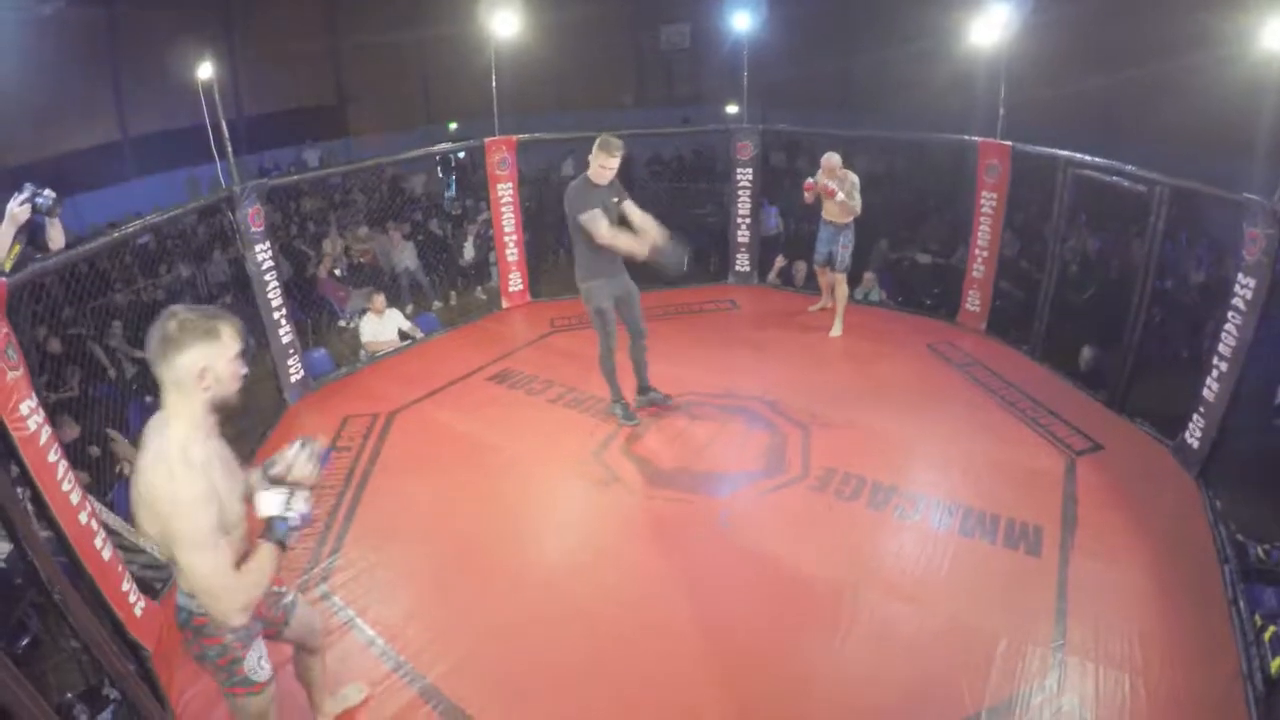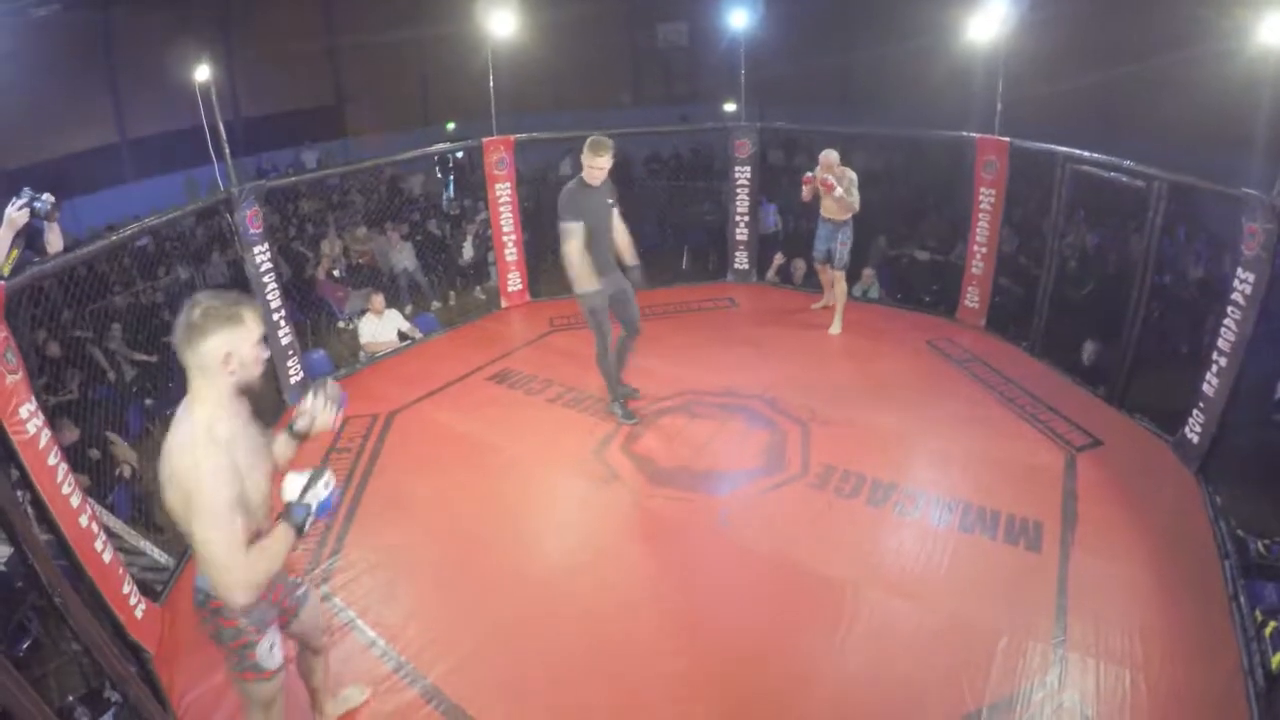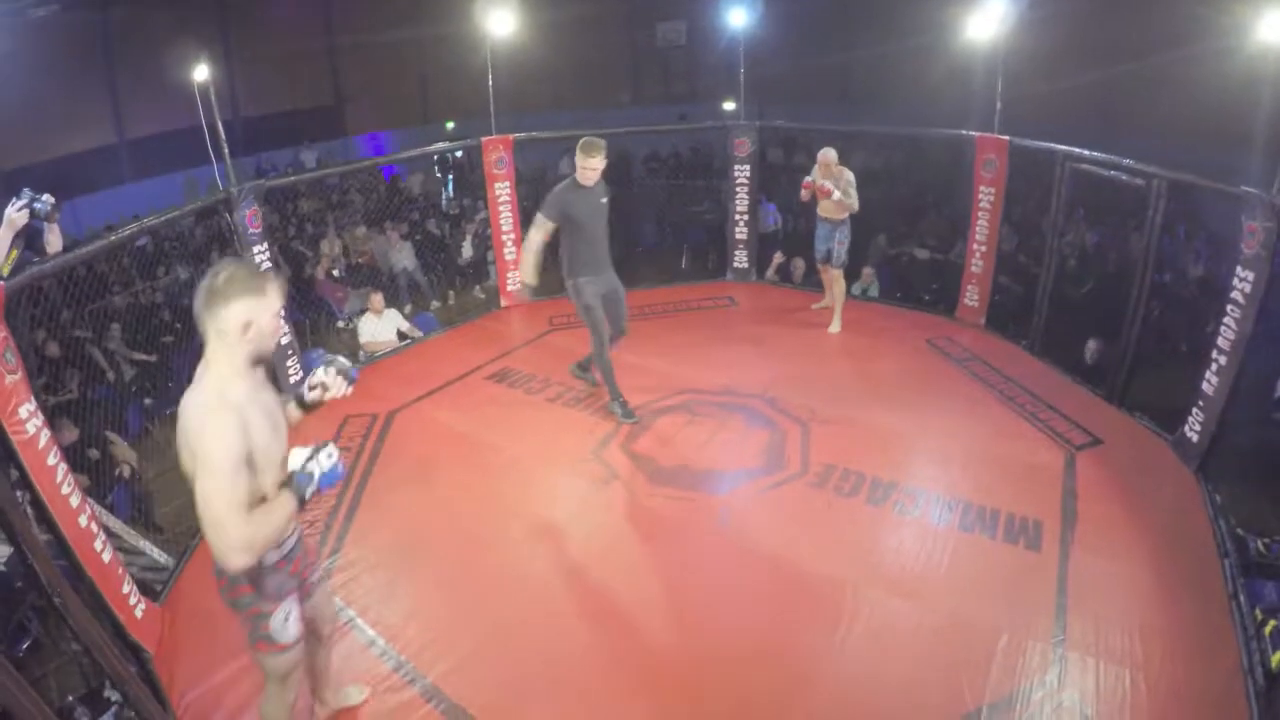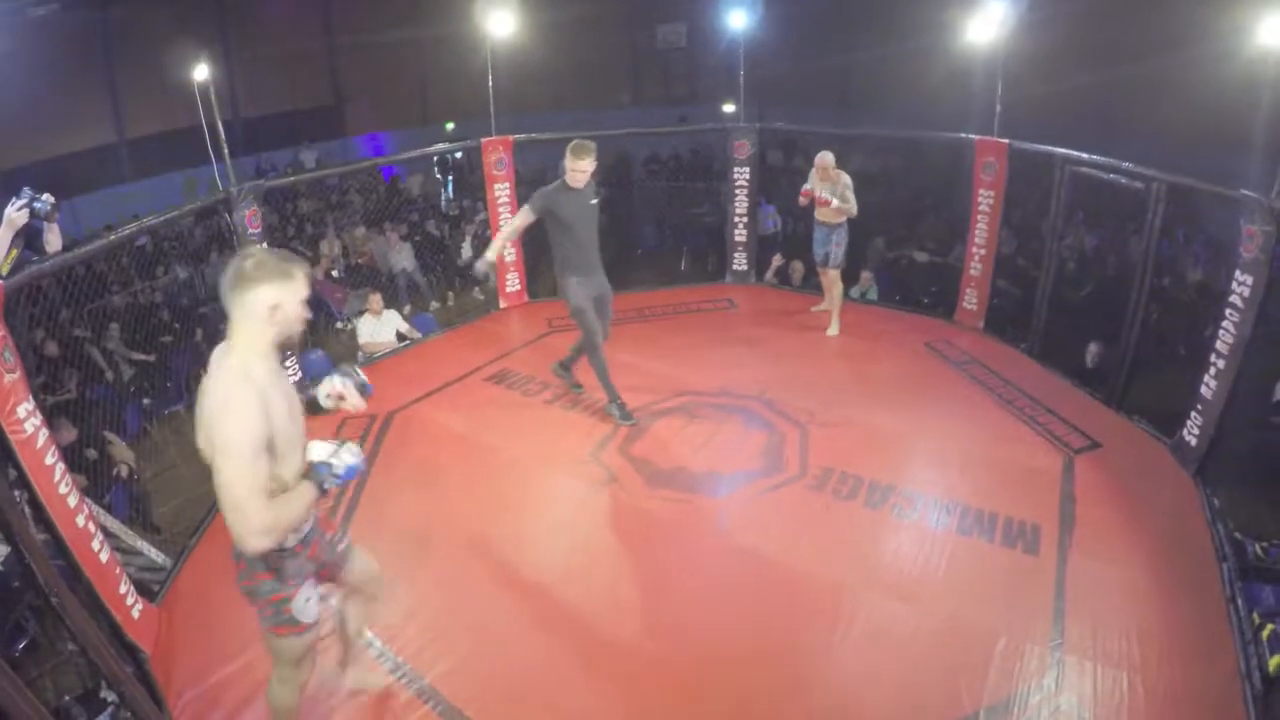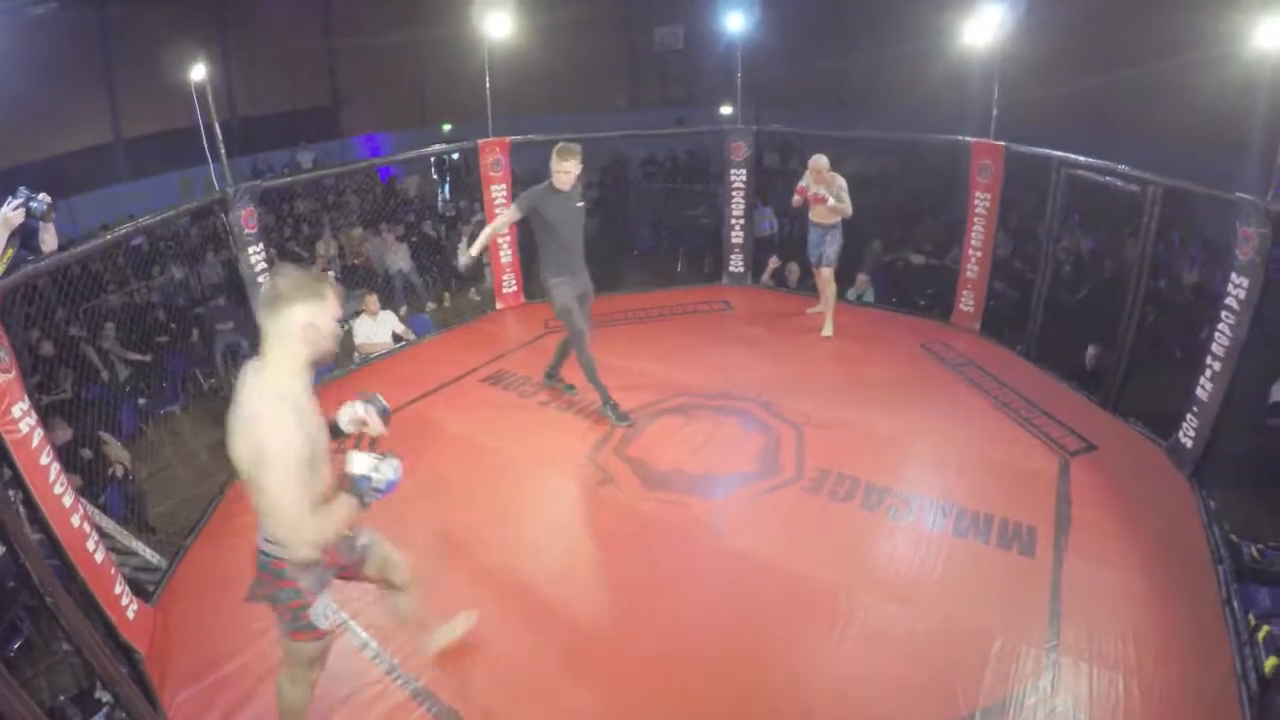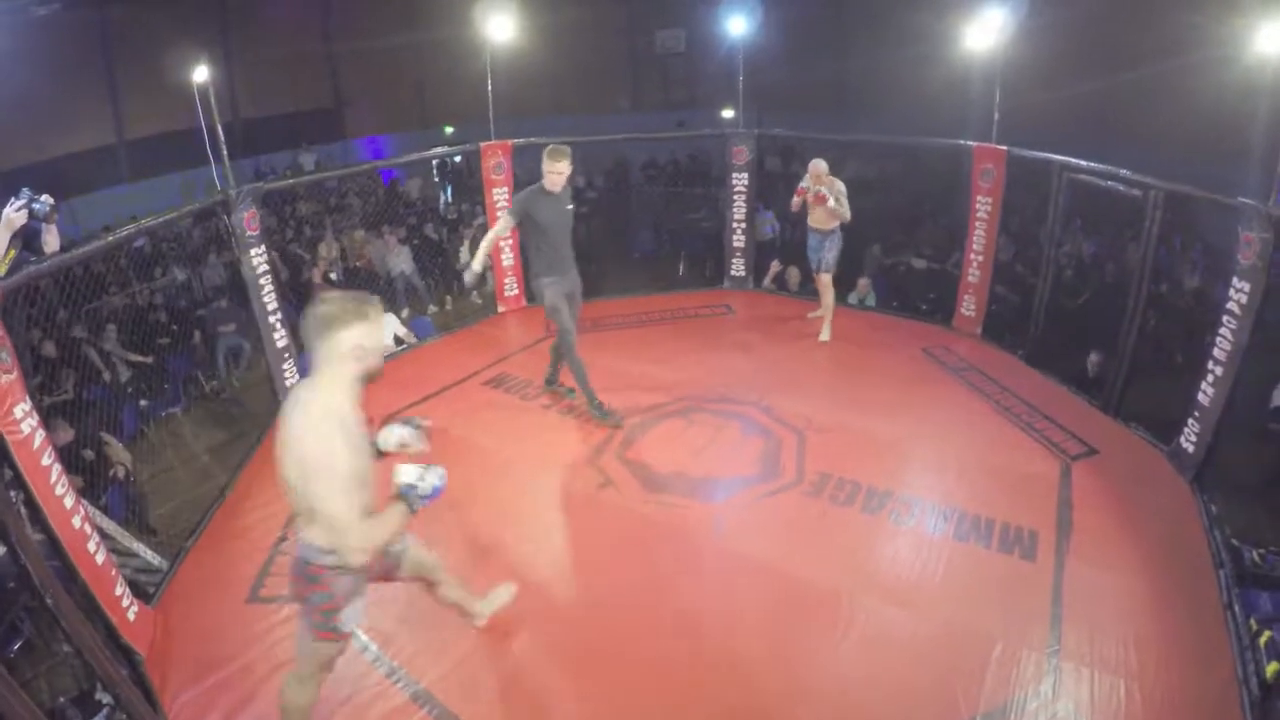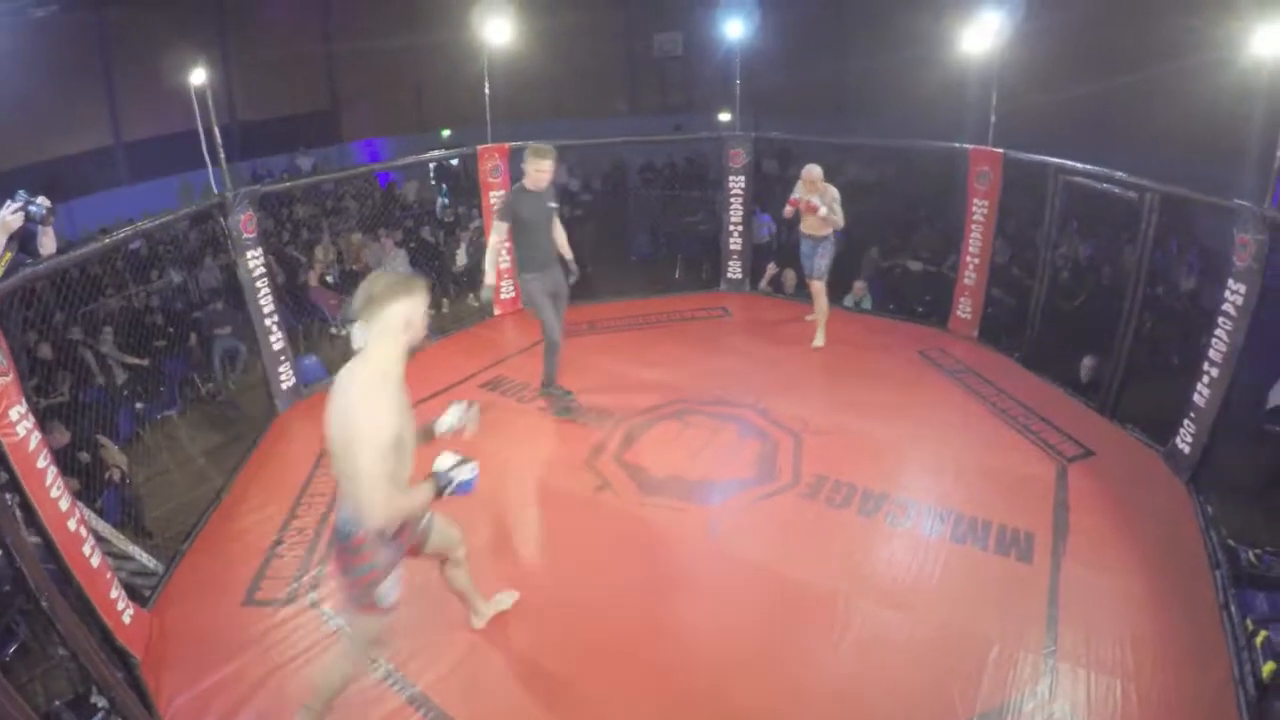
dt=0.1s
person 1, frame 1
left shoulder: (181, 424)
right shoulder: (180, 482)
right elbow: (232, 606)
left wrist: (274, 473)
right wrist: (277, 530)
left hip: (236, 589)
right hip: (220, 622)
left knee: (311, 630)
person 1, frame 2
left shoulder: (227, 404)
right shoulder: (203, 457)
right elbow: (238, 586)
left wrist: (298, 431)
right wrist: (297, 518)
left hip: (262, 580)
right hip: (237, 604)
left knee: (314, 634)
person 1, frame 3
left shoulder: (243, 372)
right shoulder: (214, 420)
right elbow: (235, 549)
left wrist: (304, 399)
right wrist: (302, 485)
left hip: (286, 546)
right hip: (259, 571)
left knee: (324, 621)
right knee: (283, 681)
person 1, frame 4
left shoulder: (240, 355)
right shoulder: (234, 403)
right elbow: (256, 532)
left wrist: (318, 399)
right wrist: (321, 477)
left hip: (301, 531)
right hip: (274, 553)
left knee: (365, 577)
right knee: (294, 667)
left ankle: (352, 669)
person 1, frame 5
left shoulder: (265, 372)
right shoulder: (273, 424)
right elbow: (302, 542)
left wrist: (337, 425)
right wrist: (360, 490)
left hip: (322, 542)
right hip: (294, 567)
left knee: (399, 567)
right knee: (304, 668)
left ankle: (427, 638)
person 1, frame 6
left shoulder: (312, 394)
right shoulder: (327, 435)
right elbow: (355, 547)
left wrist: (377, 444)
right wrist: (407, 500)
left hip: (354, 549)
right hip: (331, 570)
left knee: (433, 568)
right knee: (313, 670)
left ankle: (477, 611)
person 1, frame 7
left shoulder: (367, 371)
right shoulder: (374, 401)
right elbow: (380, 510)
left wrist: (435, 427)
right wrist: (438, 485)
left hip: (388, 520)
right hip: (371, 539)
left knee: (453, 543)
right knee: (358, 650)
left ankle: (479, 610)
person 2, frame 1
left shoulder: (613, 186)
right shoulder: (577, 192)
left elbow: (636, 216)
right elbow: (604, 235)
left wrist: (658, 236)
right wrist: (644, 248)
left hip: (618, 274)
right hip: (594, 280)
left knee: (638, 332)
right knee: (608, 344)
left ankle: (644, 390)
right ankle: (617, 400)
person 2, frame 2
left shoulder: (608, 188)
right shoulder: (570, 195)
right elbow: (573, 247)
left wrist: (633, 264)
right wrist: (587, 286)
left hip: (613, 273)
right hip: (590, 280)
left knee: (634, 329)
right knee: (605, 342)
left ankle: (616, 376)
right ankle: (616, 399)
person 2, frame 3
left shoulder: (601, 187)
right shoulder: (561, 195)
right elbow: (535, 237)
right wrist: (527, 278)
left hip: (605, 272)
right hip: (583, 279)
left knee: (619, 330)
right knee: (601, 339)
left ankle: (583, 367)
right ankle: (616, 399)
person 2, frame 4
left shoulder: (590, 188)
right shoulder: (550, 196)
right elbow: (515, 225)
right wrist: (489, 258)
left hip: (598, 274)
right hip: (574, 279)
left knee: (600, 335)
right knee: (595, 340)
left ankle: (564, 366)
right ankle: (614, 401)
person 2, frame 5
left shoulder: (577, 190)
right shoulder: (536, 196)
right elbow: (501, 222)
right wrist: (473, 252)
left hip: (581, 274)
right hip: (558, 280)
left knee: (576, 334)
right knee: (582, 338)
left ankle: (552, 373)
right ankle: (607, 401)
person 2, frame 6
left shoulder: (566, 193)
right shoulder: (527, 199)
right elbow: (496, 232)
right wrist: (476, 265)
left hip: (569, 274)
right hip: (546, 280)
left knee: (566, 334)
right knee: (570, 338)
left ankle: (552, 379)
right ankle: (593, 402)
person 2, frame 7
left shoulder: (548, 192)
right shoulder: (512, 200)
right elbow: (495, 242)
left wrist: (570, 260)
right wrist: (490, 280)
left hip: (555, 272)
right hip: (531, 277)
left knee: (554, 332)
right knee: (554, 336)
left ankle: (549, 382)
right ankle: (554, 392)
person 3, frame 1
left shoulder: (851, 180)
right shoulder: (821, 174)
left elbow: (856, 211)
right elbow: (809, 200)
left wrist: (838, 195)
right wrist: (808, 191)
left hip: (843, 230)
right hip: (825, 226)
left knee: (840, 277)
right knee: (820, 267)
left ankle: (838, 322)
right ankle: (826, 299)
person 3, frame 2
left shoulder: (849, 176)
right shoulder: (819, 171)
left elbow: (855, 207)
right elbow: (806, 198)
left wrist: (836, 190)
right wrist: (807, 186)
left hip: (842, 227)
right hip: (823, 223)
left knee: (838, 274)
right knee: (820, 265)
left ankle: (838, 320)
right ankle: (828, 298)
person 3, frame 3
left shoulder: (846, 176)
right shoulder: (817, 170)
left elbow: (854, 207)
right elbow: (805, 198)
left wrist: (835, 194)
right wrist: (806, 189)
left hip: (839, 226)
right hip: (822, 223)
left knee: (837, 273)
right knee: (822, 266)
left ankle: (837, 318)
right ankle: (829, 299)
person 3, frame 4
left shoulder: (843, 180)
right shoulder: (814, 174)
left elbow: (853, 211)
right elbow: (802, 203)
left wrist: (834, 203)
right wrist: (804, 196)
left hip: (837, 229)
right hip: (819, 226)
left knee: (833, 274)
right knee: (821, 269)
left ankle: (835, 320)
right ankle: (828, 302)
person 3, frame 5
left shoulder: (838, 182)
right shoulder: (808, 176)
left elbow: (848, 212)
right elbow: (796, 204)
left wrist: (829, 201)
right wrist: (798, 195)
left hip: (831, 231)
right hip: (813, 227)
left knee: (827, 273)
right knee: (817, 270)
left ankle: (829, 321)
right ankle: (823, 304)
person 3, frame 6
left shoulder: (837, 186)
right shoulder: (807, 180)
left elbow: (846, 217)
right elbow: (794, 207)
left wrist: (829, 202)
right wrist: (798, 196)
left hip: (831, 236)
right hip: (812, 233)
left knee: (825, 278)
right knee: (818, 275)
left ankle: (826, 327)
right ankle: (824, 309)
person 3, frame 7
left shoulder: (831, 193)
right shoulder: (800, 187)
left elbow: (839, 224)
right elbow: (787, 215)
left wrist: (821, 210)
right wrist: (791, 205)
left hip: (824, 242)
right hip: (805, 239)
left knee: (818, 286)
right knee: (811, 281)
left ankle: (820, 333)
right ankle: (820, 311)
